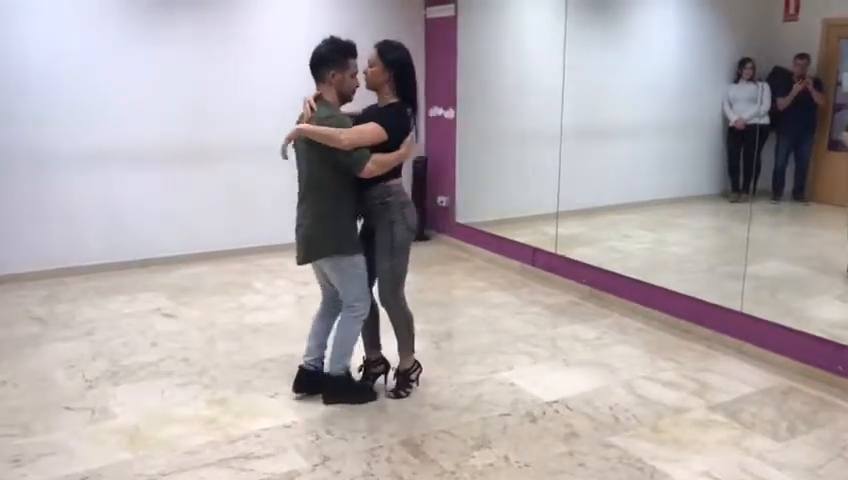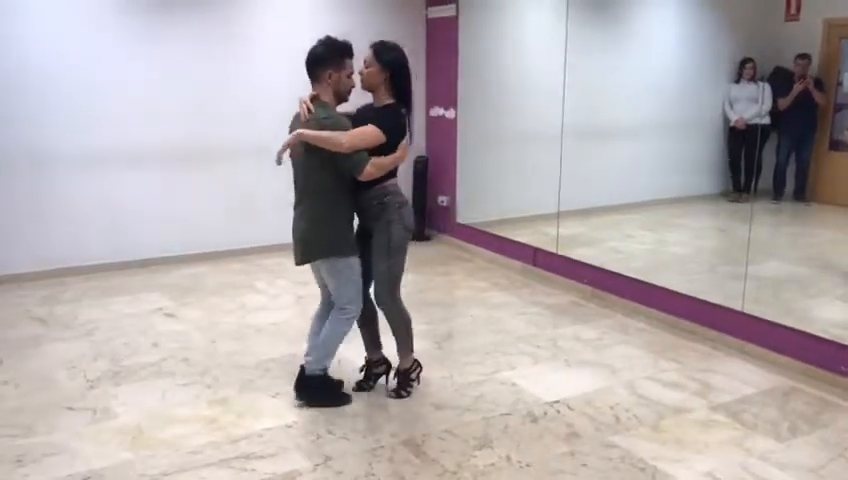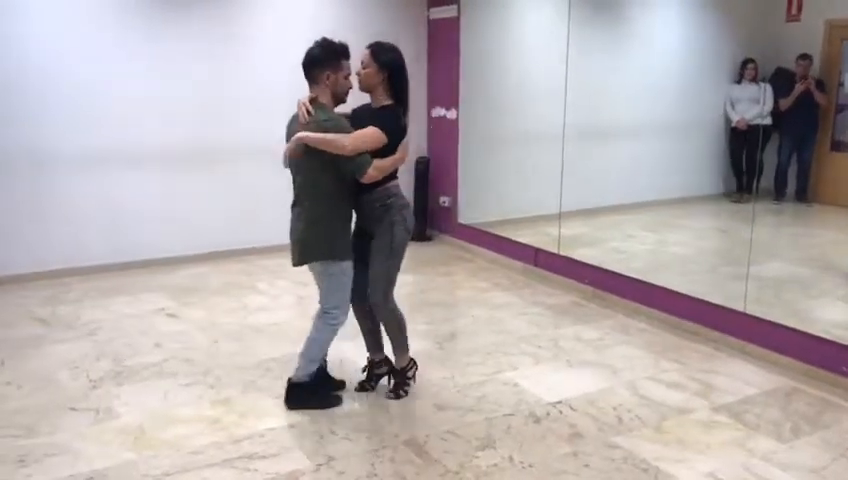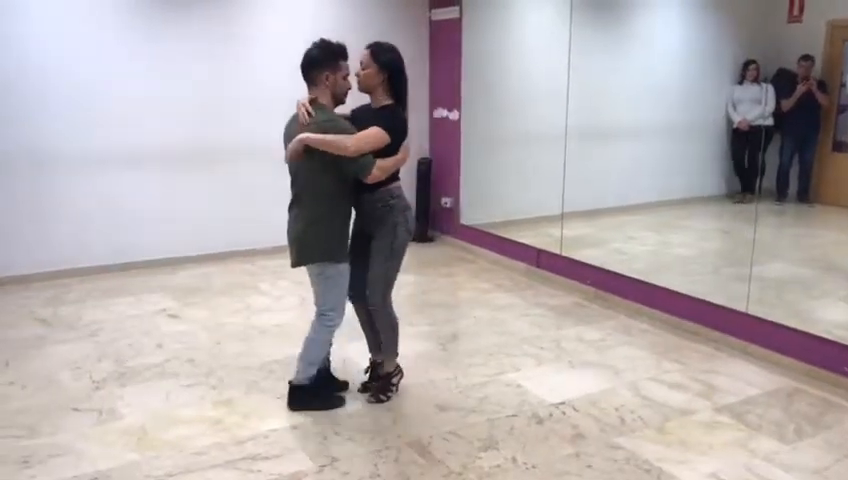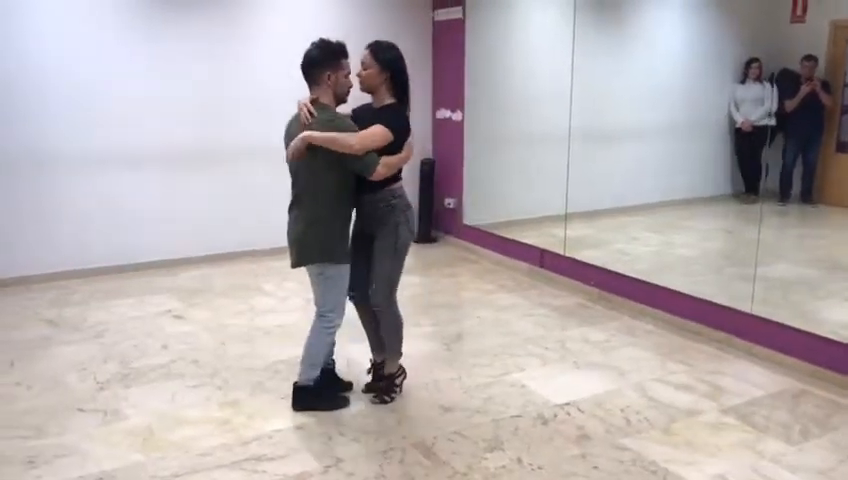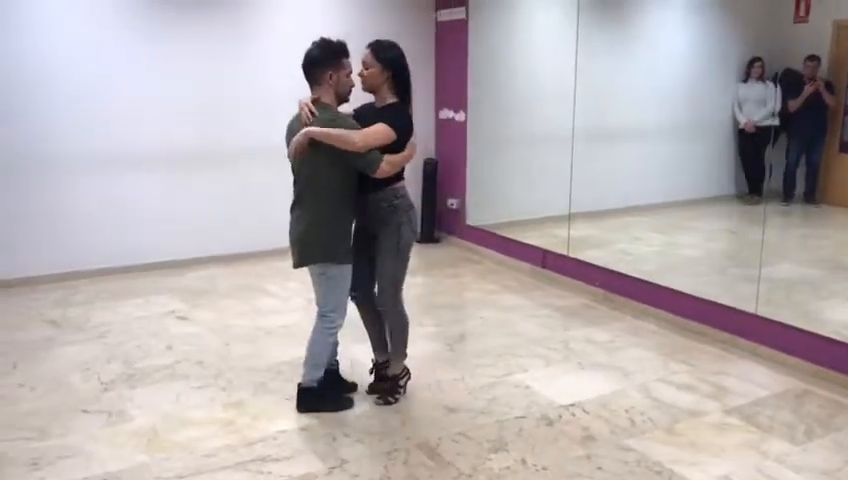
dt=0.1s
person 1, frame 1
left shoulder: (308, 118)
right shoulder: (333, 122)
right elbow: (366, 167)
right wrist: (403, 153)
left hip: (314, 227)
right hip: (332, 232)
left knee: (333, 300)
right knee: (357, 303)
left ankle: (309, 371)
right ankle: (336, 378)
person 1, frame 2
left shoulder: (301, 118)
right shoulder: (330, 123)
right elbow: (365, 170)
right wrist: (399, 156)
left hip: (311, 228)
right hip: (329, 233)
left knee: (331, 301)
right knee: (348, 306)
left ankle: (310, 372)
right ankle: (315, 379)
person 1, frame 3
left shoulder: (298, 120)
right shoulder: (331, 125)
right elbow: (368, 172)
right wrist: (399, 157)
left hip: (308, 228)
right hip: (326, 234)
left knee: (330, 305)
right knee: (334, 311)
left ankle: (315, 372)
right ankle: (301, 385)
person 1, frame 4
left shoulder: (296, 122)
right shoulder: (332, 126)
right elbow: (371, 172)
right wrist: (401, 157)
left hip: (306, 229)
right hip: (323, 236)
left knee: (328, 306)
right knee: (330, 313)
left ankle: (319, 372)
right ankle: (302, 387)
person 1, frame 5
left shoulder: (296, 122)
right shoulder: (335, 125)
right elbow: (376, 170)
right wrist: (404, 156)
left hip: (307, 229)
right hip: (324, 236)
left knee: (330, 307)
right knee: (329, 313)
left ankle: (324, 371)
right ankle: (307, 388)
person 1, frame 6
left shoulder: (298, 121)
right shoulder: (337, 124)
right elbow: (379, 167)
right wrist: (408, 154)
left hip: (309, 229)
right hip: (325, 235)
left knee: (333, 307)
right knee: (331, 314)
left ankle: (328, 373)
right ankle: (311, 389)
person 2, frame 1
left shoulder: (395, 116)
right shoulder: (373, 111)
left elbow: (346, 140)
right elbow: (339, 125)
left wrist: (302, 129)
left hip: (393, 212)
right hip: (373, 213)
left knee: (390, 295)
left ankle: (408, 366)
right ankle: (374, 360)
person 2, frame 2
left shoulder: (391, 117)
right shoulder: (367, 111)
left elbow: (345, 144)
right elbow: (336, 126)
left wrist: (299, 135)
right wrist: (311, 104)
left hip: (389, 212)
right hip: (368, 214)
left knee: (385, 295)
right knee: (356, 291)
left ankle: (408, 365)
right ankle: (375, 360)
person 2, frame 3
left shoulder: (391, 118)
right shoulder: (363, 112)
left elbow: (348, 145)
left wrist: (302, 137)
right wrist: (308, 106)
left hip: (389, 213)
right hip: (365, 214)
left knee: (379, 295)
right knee: (357, 291)
left ankle: (404, 363)
right ankle: (377, 361)
person 2, frame 4
left shoulder: (391, 118)
right shoulder: (362, 112)
left elbow: (351, 147)
left wrist: (305, 138)
right wrist: (307, 107)
left hip: (390, 214)
right hip: (365, 215)
left knee: (377, 297)
right knee: (356, 292)
left ankle: (391, 368)
right ankle: (378, 362)
person 2, frame 5
left shoulder: (395, 117)
right shoulder: (363, 112)
left elbow: (355, 145)
left wrist: (308, 137)
right wrist: (309, 107)
left hip: (392, 214)
right hip: (365, 214)
left knee: (382, 297)
right knee: (358, 292)
left ankle: (394, 369)
right ankle: (380, 361)
person 2, frame 6
left shoulder: (398, 116)
right shoulder: (365, 111)
left elbow: (358, 142)
right elbow: (337, 125)
left wrist: (310, 132)
right wrist: (310, 107)
left hip: (394, 214)
right hip: (366, 214)
left knee: (387, 297)
right knee: (360, 292)
left ankle: (398, 370)
right ankle: (382, 362)
person 3, frame 1
left shoulder: (815, 83)
right shoulder: (785, 83)
left elbow: (821, 102)
right elbow: (780, 106)
left wrist: (811, 88)
right wrist: (794, 91)
left hip: (807, 130)
right hip: (786, 129)
left knee: (803, 162)
right knee: (780, 161)
left ankle: (799, 192)
right ankle: (777, 192)
person 3, frame 2
left shoulder: (816, 83)
left elbow: (822, 101)
right elbow: (781, 106)
left wrist: (811, 88)
right wrist: (794, 91)
left hip: (808, 130)
right hip: (787, 129)
left knee: (804, 162)
right knee: (782, 161)
left ankle: (800, 192)
right ankle: (778, 192)
person 3, frame 3
left shoulder: (818, 83)
left elbow: (823, 102)
right elbow: (782, 106)
left wrist: (813, 88)
right wrist: (796, 92)
left hip: (809, 130)
right hip: (789, 129)
left knee: (805, 163)
right knee: (783, 162)
left ankle: (801, 193)
right ankle: (779, 193)
person 3, frame 4
left shoulder: (819, 84)
left elbow: (825, 103)
right elbow: (784, 107)
left wrist: (815, 89)
right wrist: (798, 93)
left hip: (811, 131)
right hip: (791, 130)
left knee: (807, 163)
right knee: (785, 162)
left ankle: (803, 194)
right ankle: (781, 193)
person 3, frame 5
left shoulder: (823, 85)
right shoulder: (793, 85)
left elbow: (829, 103)
right elbow: (788, 107)
left wrist: (819, 90)
right wrist: (801, 93)
left hip: (815, 132)
right hip: (794, 131)
left knee: (811, 164)
right knee: (788, 163)
left ankle: (807, 194)
right ankle: (784, 194)
person 3, frame 6
left shoulder: (826, 85)
left elbow: (832, 103)
right elbow: (791, 107)
left wrist: (822, 90)
right wrist: (805, 93)
left hip: (818, 132)
right hip: (797, 131)
left knee: (814, 164)
right knee: (791, 163)
left ankle: (810, 194)
right ankle: (788, 194)
person 4, frame 1
left shoulder: (762, 86)
right shoulder: (732, 87)
left elbow: (764, 106)
right elbow: (726, 106)
left wrist: (744, 118)
right wrist: (734, 119)
left hip: (756, 126)
right hip: (735, 126)
left knee: (750, 158)
right knee: (732, 157)
left ankle: (746, 190)
right ankle: (735, 189)
person 4, frame 2
left shoulder: (763, 86)
right shoulder: (733, 87)
left elbow: (766, 107)
right elbow: (727, 106)
left wrist: (745, 118)
right wrist: (735, 119)
left hip: (757, 126)
right hip: (736, 126)
left knee: (751, 158)
right knee: (733, 157)
left ankle: (747, 190)
right ankle: (736, 189)
person 4, frame 3
left shoulder: (764, 86)
right shoulder: (734, 87)
left elbow: (767, 107)
right elbow: (728, 106)
left wrist: (747, 119)
right wrist: (737, 119)
left hip: (758, 126)
right hip: (738, 126)
left knee: (752, 158)
right knee: (735, 157)
left ankle: (748, 190)
right ankle: (739, 189)
person 4, frame 4
left shoulder: (765, 87)
right shoulder: (736, 88)
left elbow: (769, 108)
right elbow: (730, 107)
left wrist: (748, 119)
right wrist: (738, 120)
left hip: (759, 127)
right hip: (739, 127)
left knee: (753, 159)
right knee: (737, 158)
left ankle: (751, 191)
right ankle: (743, 189)
person 4, frame 5
left shoulder: (766, 86)
right shoulder: (738, 87)
left elbow: (769, 107)
right elbow: (732, 106)
left wrist: (751, 120)
right wrist: (741, 121)
left hip: (760, 127)
right hip: (741, 127)
left knee: (754, 158)
right knee: (742, 158)
left ankle: (755, 191)
right ankle: (748, 190)
person 4, frame 6
left shoulder: (769, 86)
right shoulder: (741, 86)
left elbow: (772, 107)
right elbow: (736, 107)
left wrist: (754, 121)
right wrist: (744, 122)
left hip: (764, 127)
right hip: (745, 128)
left knee: (758, 158)
right knee: (746, 159)
left ankle: (758, 192)
right ankle: (751, 191)
